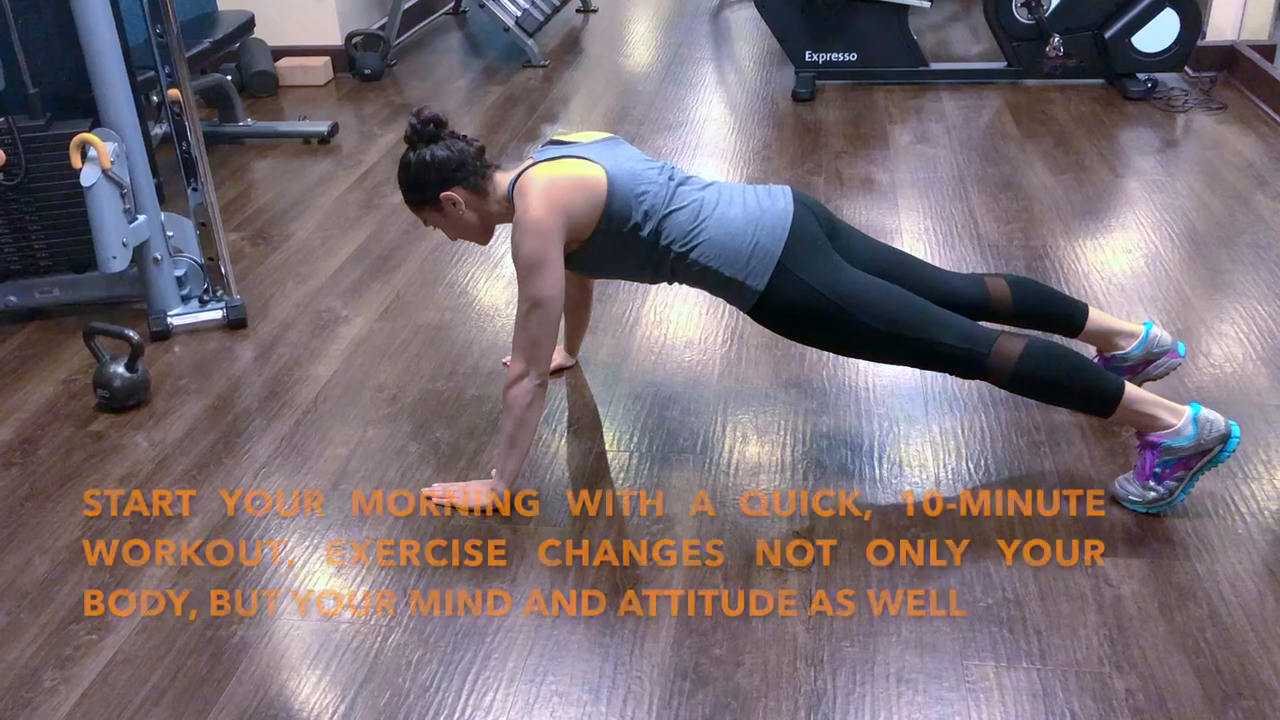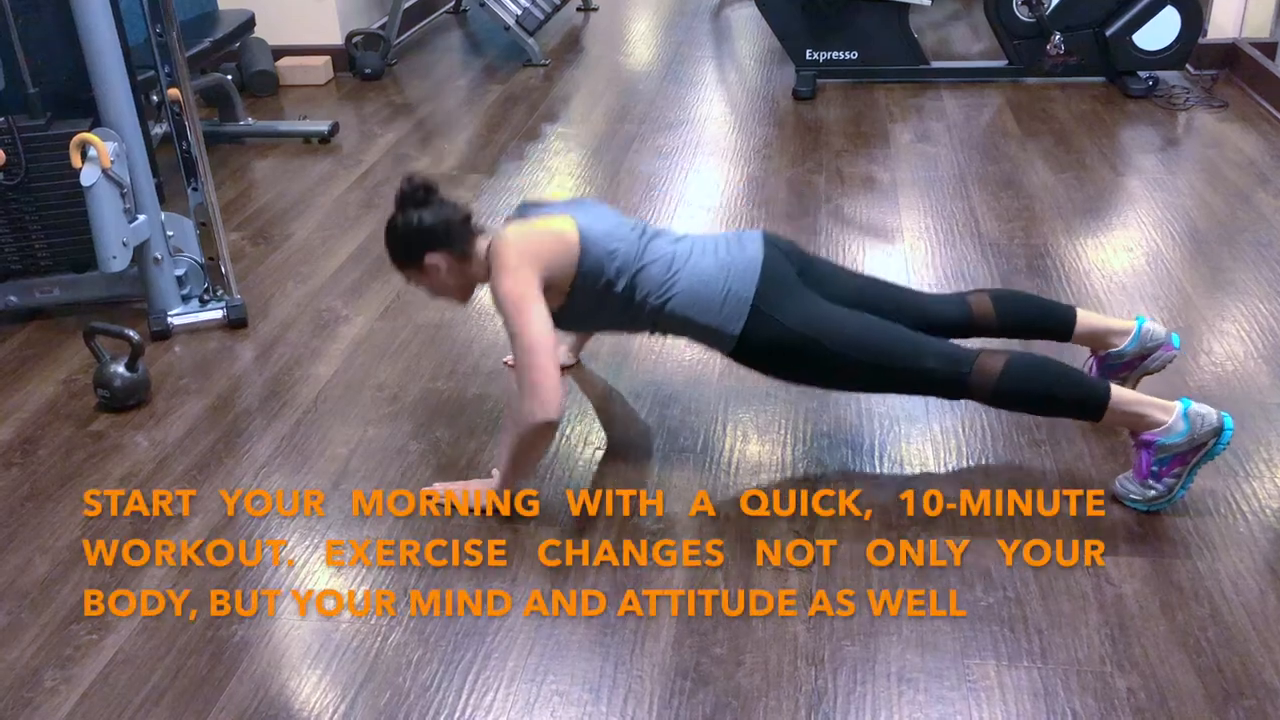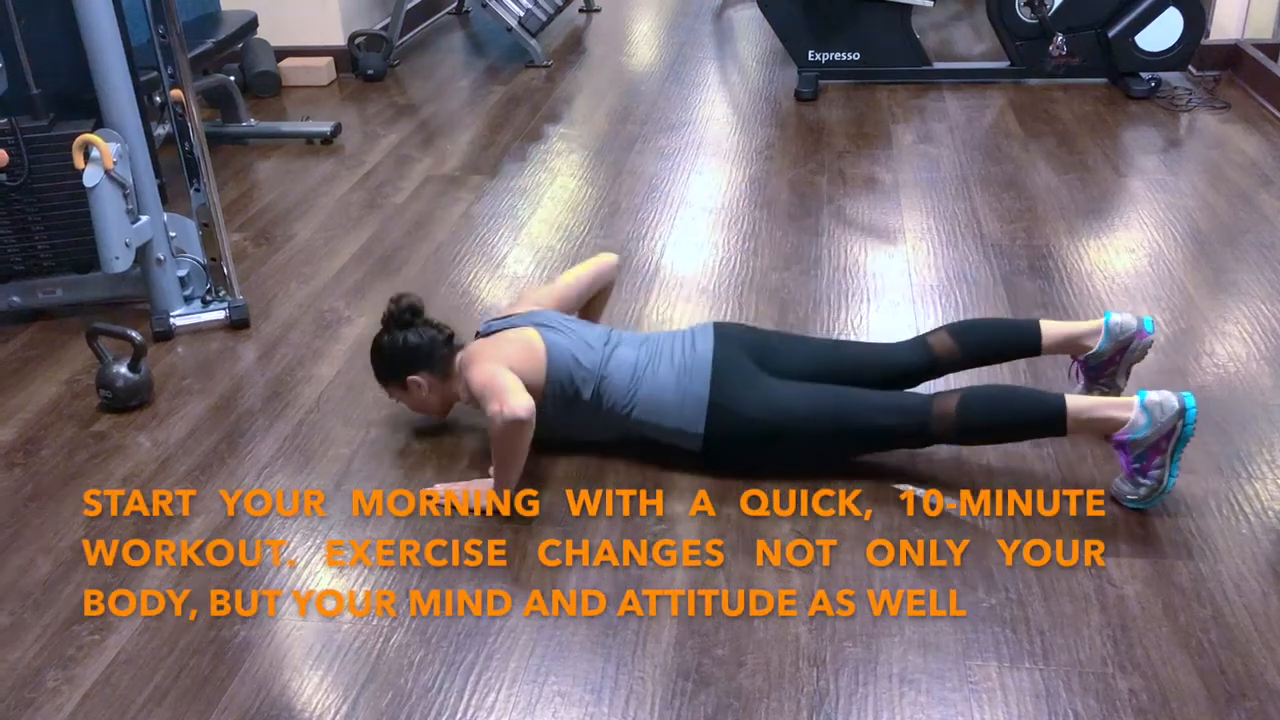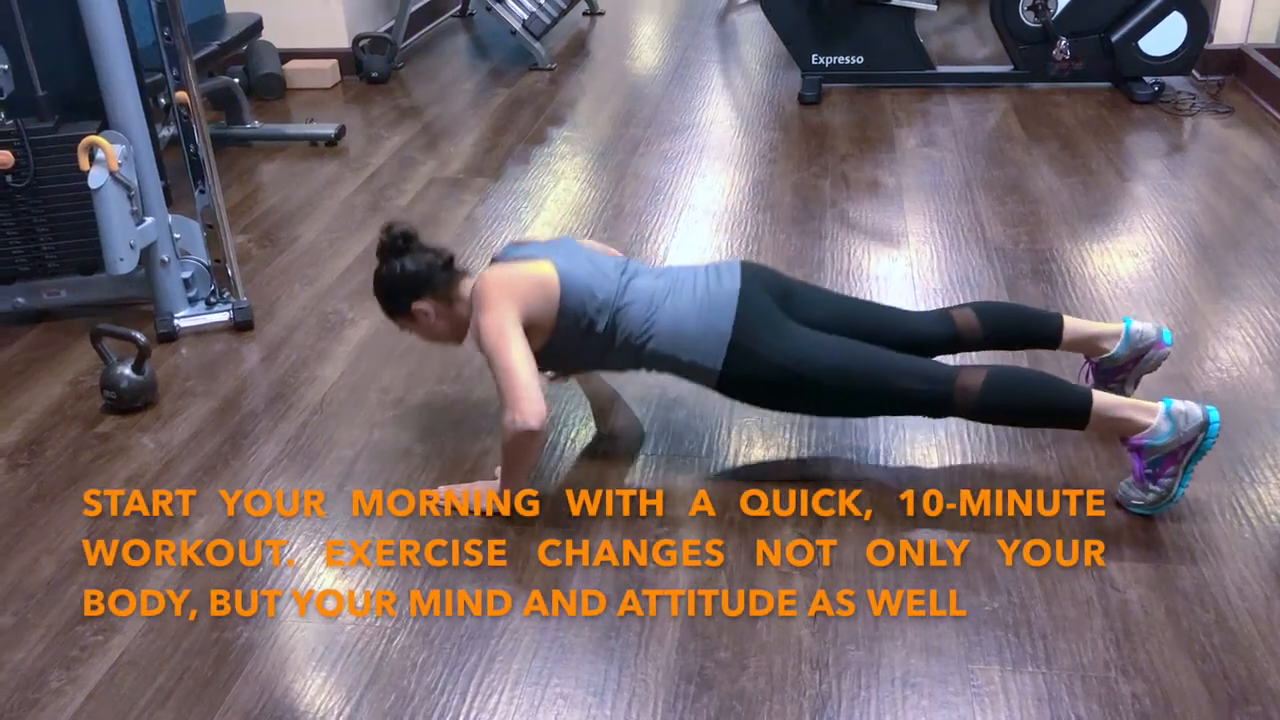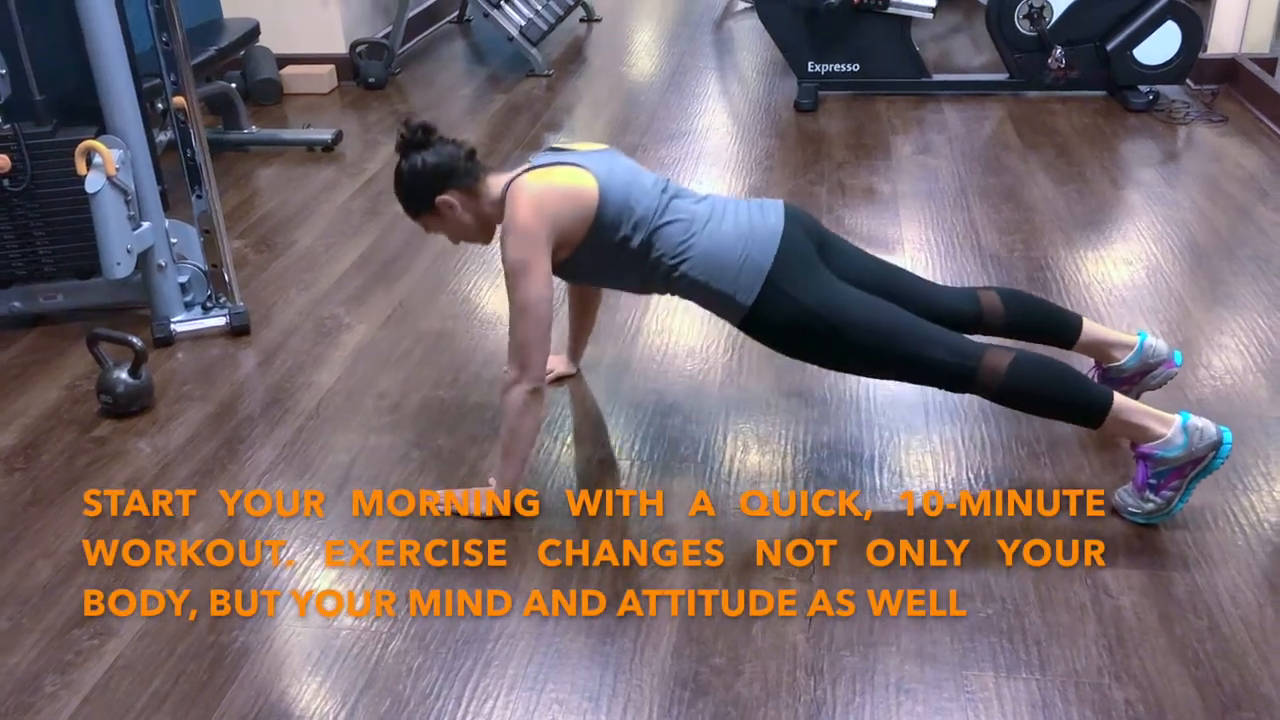
dt=0.4s
person 1, frame 1
left shoulder: (533, 207)
right shoulder: (556, 156)
left elbow: (525, 370)
left wrist: (496, 487)
right wrist: (569, 350)
left hip: (771, 268)
right hip: (780, 217)
left knee: (959, 346)
right knee: (956, 295)
left ankle: (1179, 428)
right ankle: (1130, 340)
person 1, frame 2
left shoulder: (510, 267)
right shoulder: (533, 221)
left elbow: (543, 408)
left wrist: (504, 487)
right wrist: (575, 341)
left hip: (753, 316)
right hip: (752, 261)
left knee: (944, 367)
right knee: (939, 313)
left ankle: (1172, 421)
right ankle: (1124, 335)
person 1, frame 3
left shoulder: (482, 369)
right shoulder: (515, 320)
left elbow: (517, 414)
right elbow: (607, 261)
left wrist: (500, 490)
left hip: (718, 411)
right hip: (715, 347)
left knee: (911, 421)
right knee: (904, 361)
left ankle: (1136, 418)
right ankle: (1100, 333)
person 1, frame 4
left shoulder: (490, 306)
right shoulder: (516, 258)
left elbow: (529, 421)
left wrist: (505, 490)
left hip: (735, 346)
right hip: (736, 289)
left knee: (928, 386)
right knee: (926, 331)
left ankle: (1159, 426)
right ankle: (1117, 338)
person 1, frame 5
left shoulder: (523, 219)
right shoulder: (549, 165)
left elbow: (523, 381)
left wrist: (499, 496)
right wrist: (573, 357)
left hip: (759, 282)
right hip: (772, 230)
left knee: (950, 360)
right knee: (950, 308)
left ankle: (1174, 438)
right ankle: (1128, 352)
